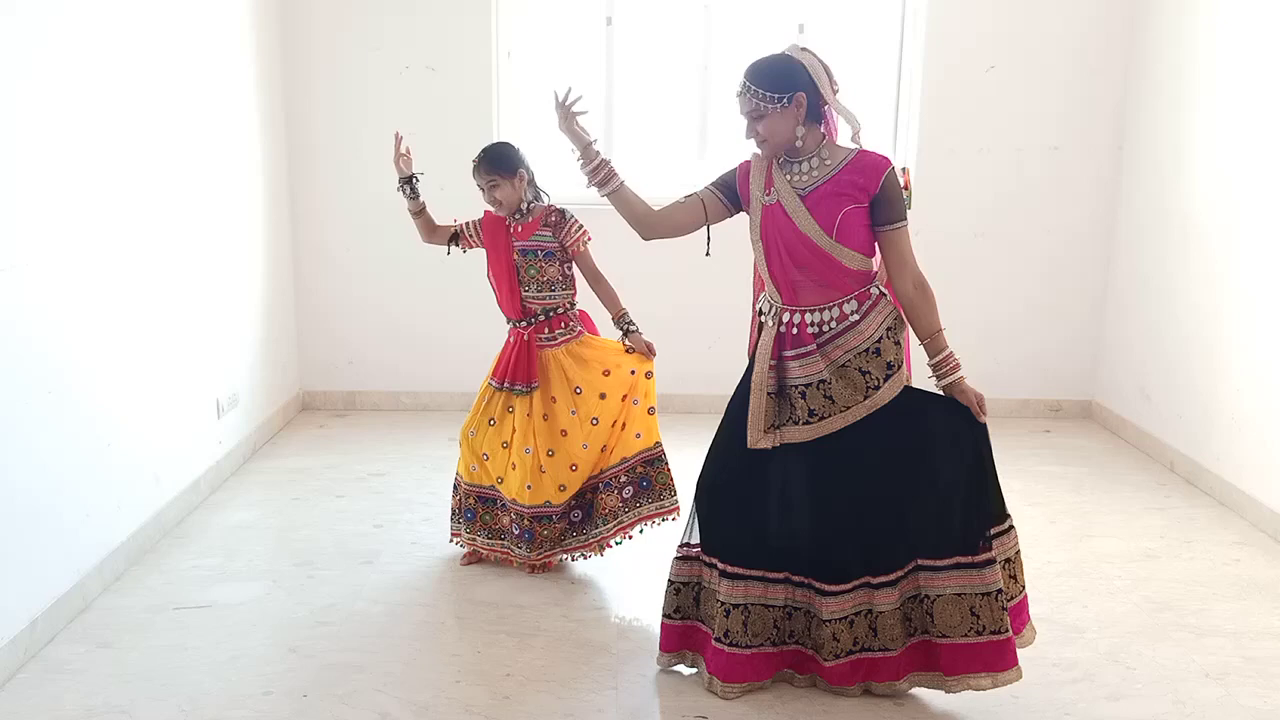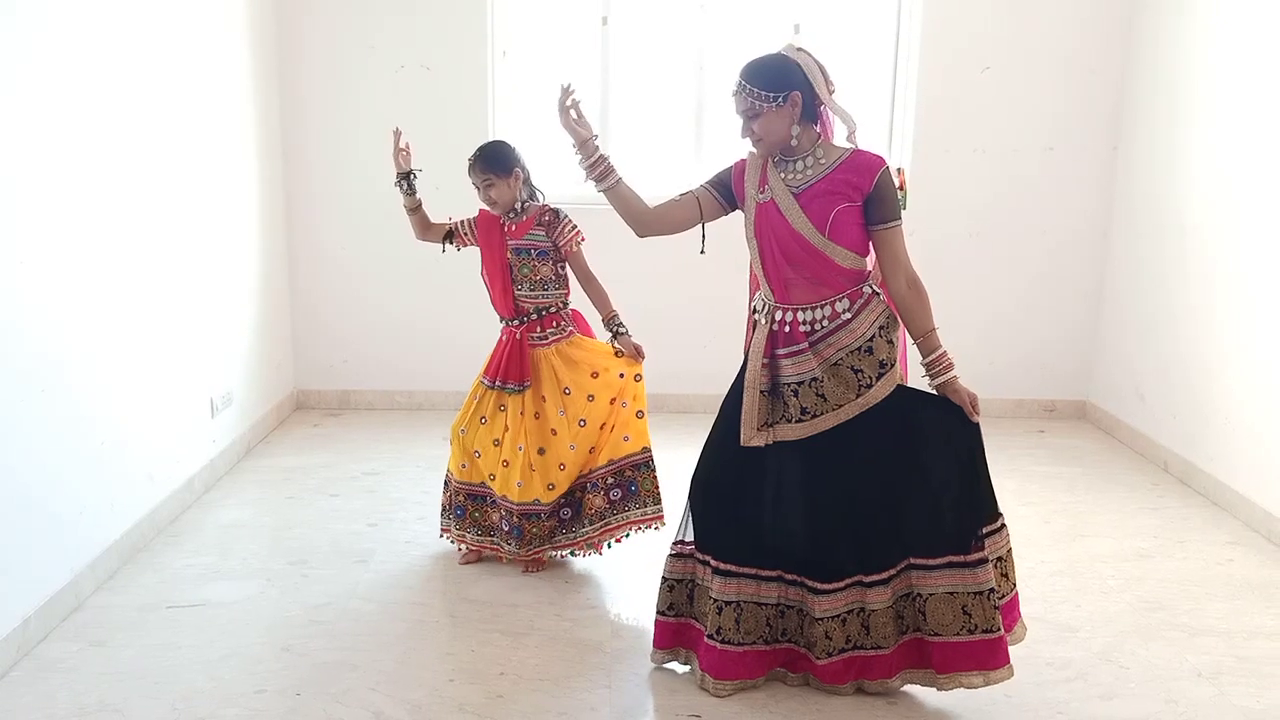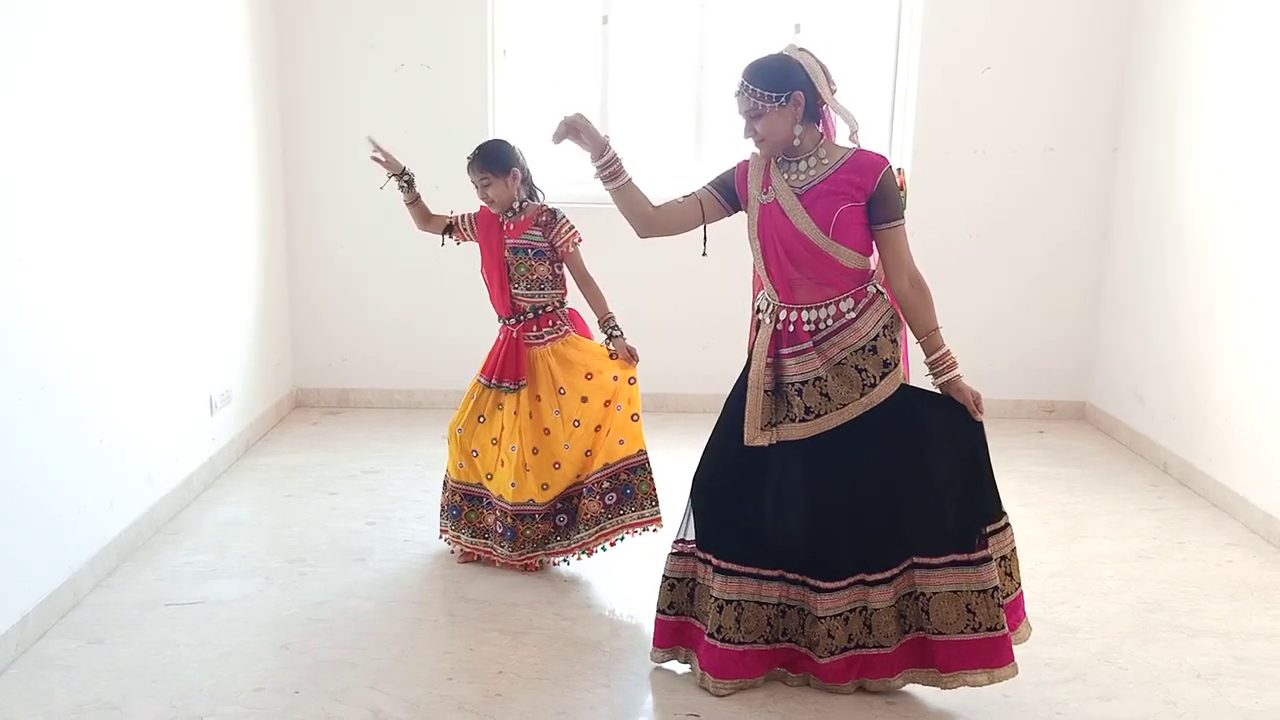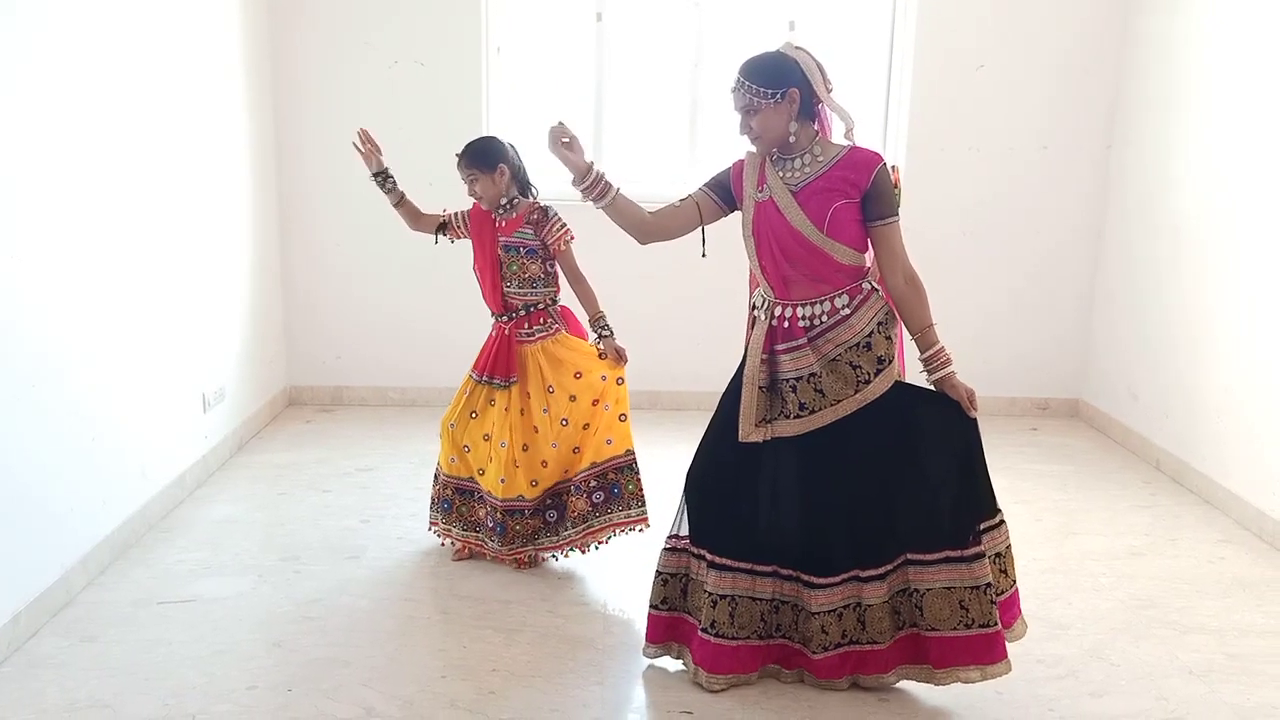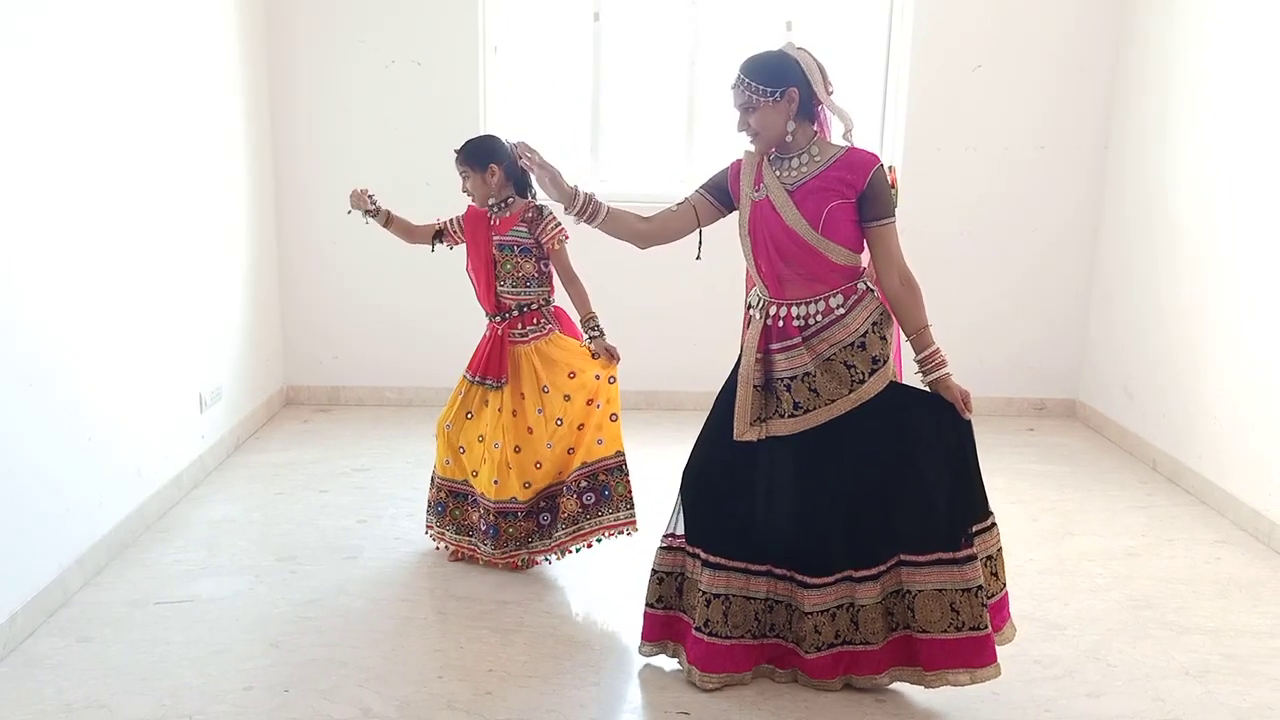
dt=1s
person 1, frame 1
left shoulder: (869, 172)
right shoulder: (750, 179)
left elbow: (907, 280)
right elbow: (653, 224)
left wrist: (950, 373)
right wrist: (587, 151)
left hip: (864, 363)
right hip: (783, 368)
left knee: (871, 504)
right knee: (754, 500)
left ankle: (865, 651)
right ankle: (763, 645)
person 1, frame 2
left shoulder: (863, 172)
right shoulder: (746, 177)
left elbow: (901, 279)
right elbow: (647, 221)
left wrist: (942, 372)
right wrist: (587, 147)
left hip: (857, 360)
right hip: (777, 365)
left knee: (862, 502)
right knee: (748, 498)
left ankle: (860, 650)
right ankle: (755, 644)
person 1, frame 3
left shoulder: (867, 172)
right shoulder: (749, 177)
left elbow: (904, 279)
right elbow: (651, 222)
left wrist: (946, 372)
right wrist: (601, 152)
left hip: (861, 361)
right hip: (781, 365)
left knee: (867, 501)
right knee: (753, 498)
left ankle: (863, 649)
right ankle: (758, 644)
person 1, frame 4
left shoulder: (862, 169)
right shoulder: (746, 176)
left elbow: (899, 276)
right elbow: (650, 227)
left wrist: (942, 368)
right wrist: (583, 171)
left hip: (857, 357)
right hip: (778, 362)
left knee: (866, 497)
right knee: (739, 492)
left ankle: (861, 645)
right ankle: (763, 641)
person 1, frame 5
left shoulder: (859, 170)
right shoulder: (743, 177)
left elbow: (895, 277)
right elbow: (649, 231)
left wrist: (935, 369)
right wrist: (564, 190)
left hip: (852, 357)
right hip: (773, 361)
left knee: (859, 497)
right knee: (730, 489)
left ankle: (854, 647)
right ankle: (759, 641)
person 2, frame 1
left shoulder: (557, 221)
right shoulder: (490, 228)
left elbow: (594, 277)
right elbow: (430, 234)
left wrist: (628, 329)
right wrist: (408, 183)
left hip: (565, 345)
right hip: (520, 349)
left knee: (558, 438)
right knee: (490, 434)
left ankle: (546, 541)
right ankle: (493, 535)
person 2, frame 2
left shoulder: (552, 221)
right shoulder: (485, 227)
left elbow: (587, 279)
right elbow: (425, 231)
left wrist: (619, 332)
right wrist: (406, 178)
left hip: (557, 345)
right hip: (513, 348)
left knee: (553, 438)
right knee: (481, 433)
left ankle: (541, 540)
right ankle: (490, 533)
person 2, frame 3
left shoulder: (549, 220)
right shoulder: (484, 224)
left elbow: (584, 279)
right elbow: (425, 222)
left wrist: (613, 333)
right wrist: (402, 177)
left hip: (555, 343)
right hip: (511, 346)
left knee: (552, 436)
right knee: (478, 431)
left ankle: (538, 540)
right ankle: (486, 534)
person 2, frame 4
left shoulder: (541, 218)
right shoulder: (477, 222)
left elbow: (575, 278)
right elbow: (418, 222)
left wrist: (604, 333)
right wrist: (381, 174)
left hip: (548, 341)
right hip: (503, 343)
left knee: (542, 433)
right knee: (468, 427)
left ankle: (530, 536)
right ankle: (483, 531)
person 2, frame 5
left shoulder: (537, 217)
right shoulder: (473, 223)
left elbow: (569, 278)
right elbow: (414, 234)
left wrist: (596, 334)
right wrist: (369, 207)
left hip: (541, 341)
right hip: (498, 344)
left knee: (535, 434)
right knee: (464, 428)
left ankle: (526, 536)
right ankle: (476, 533)
